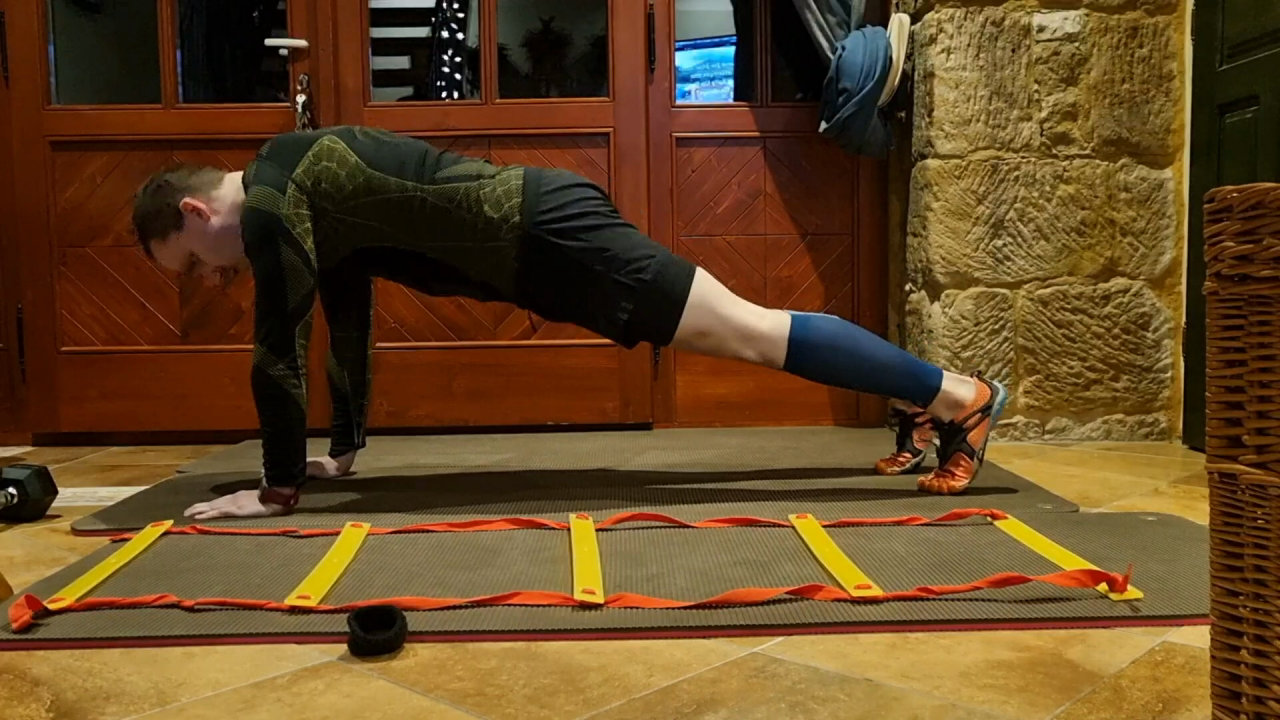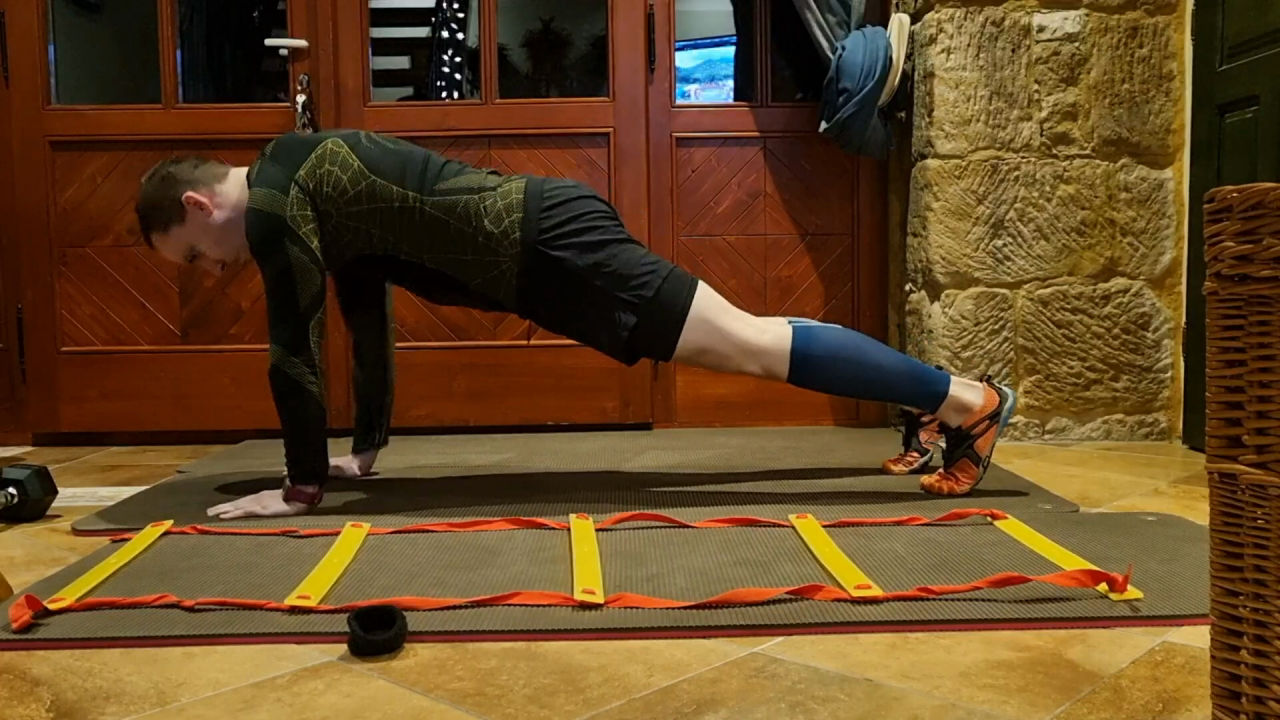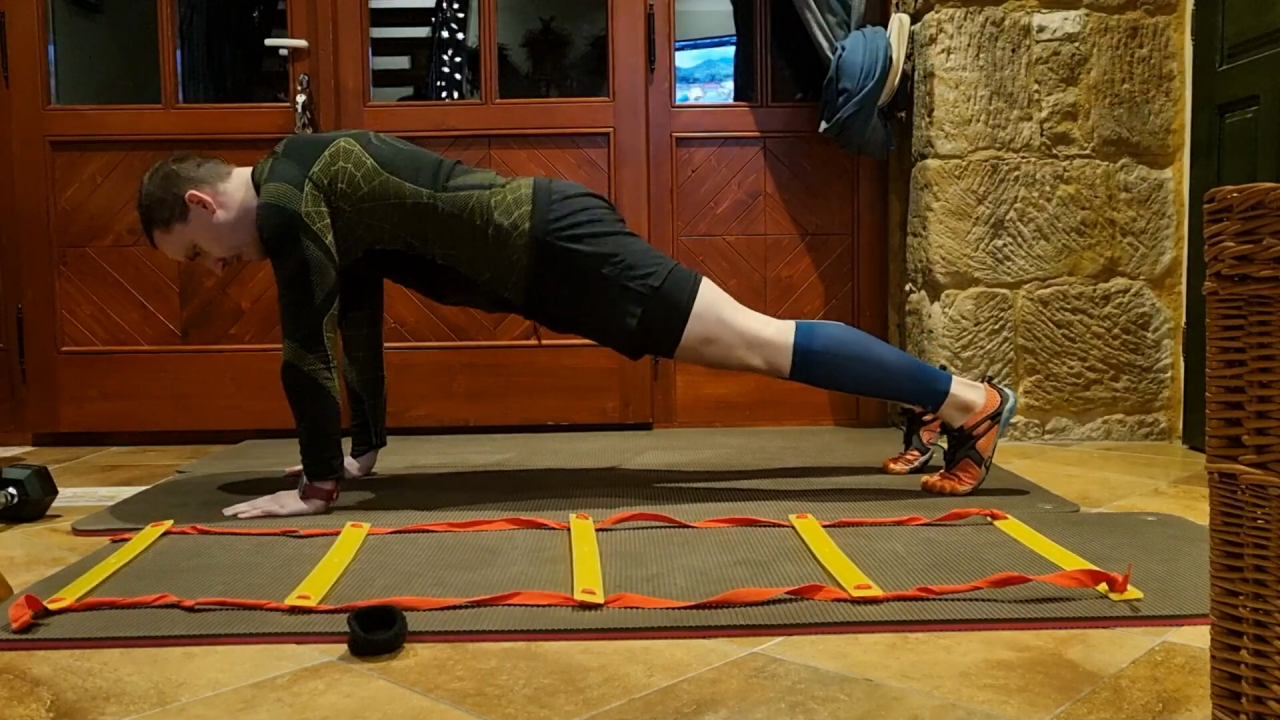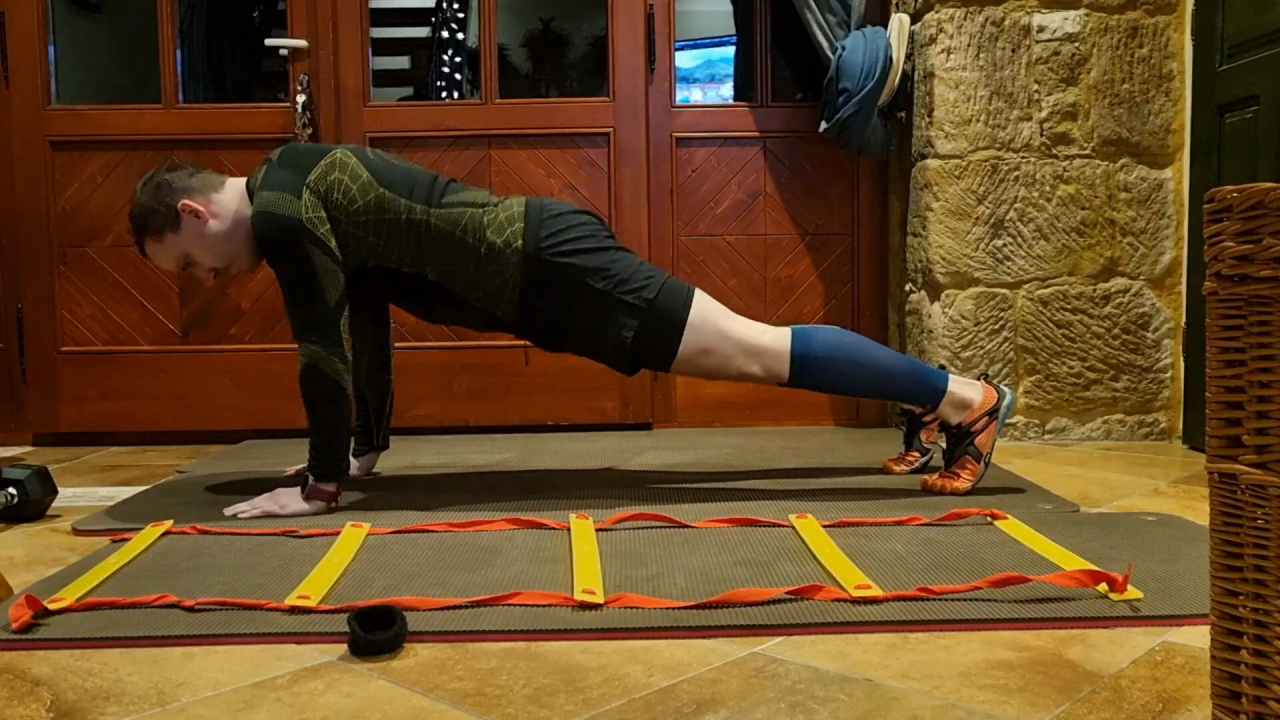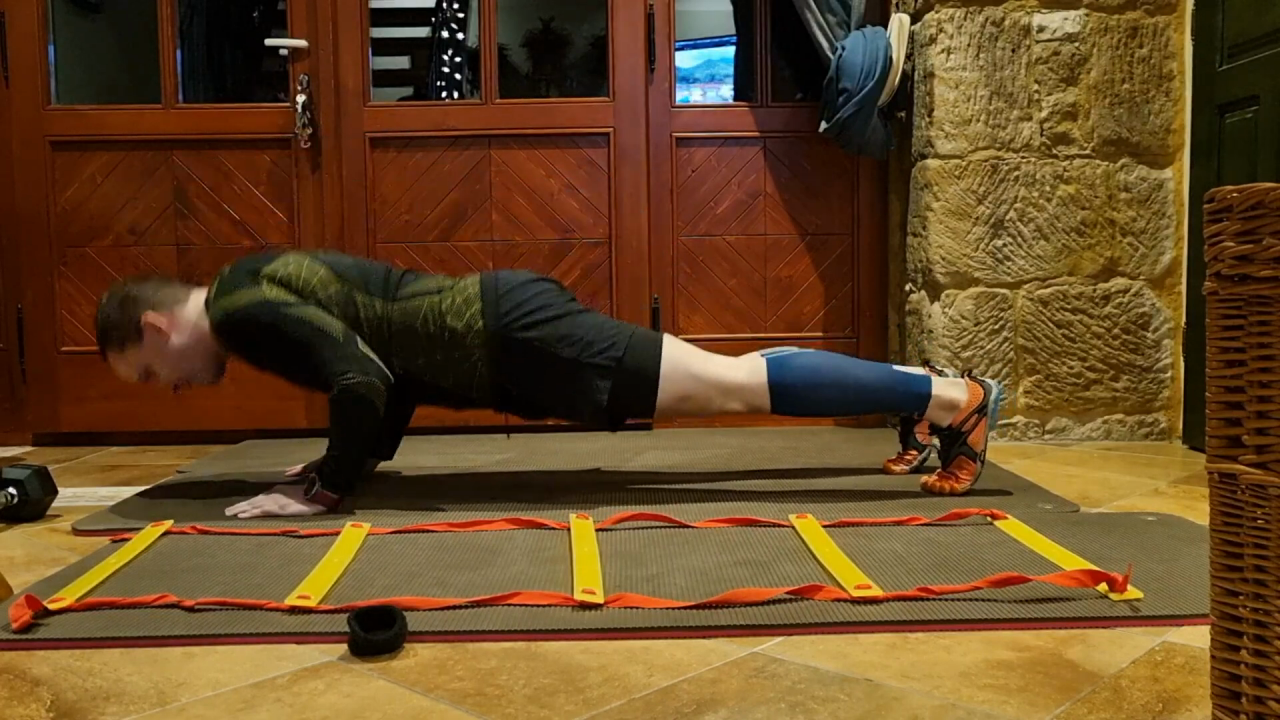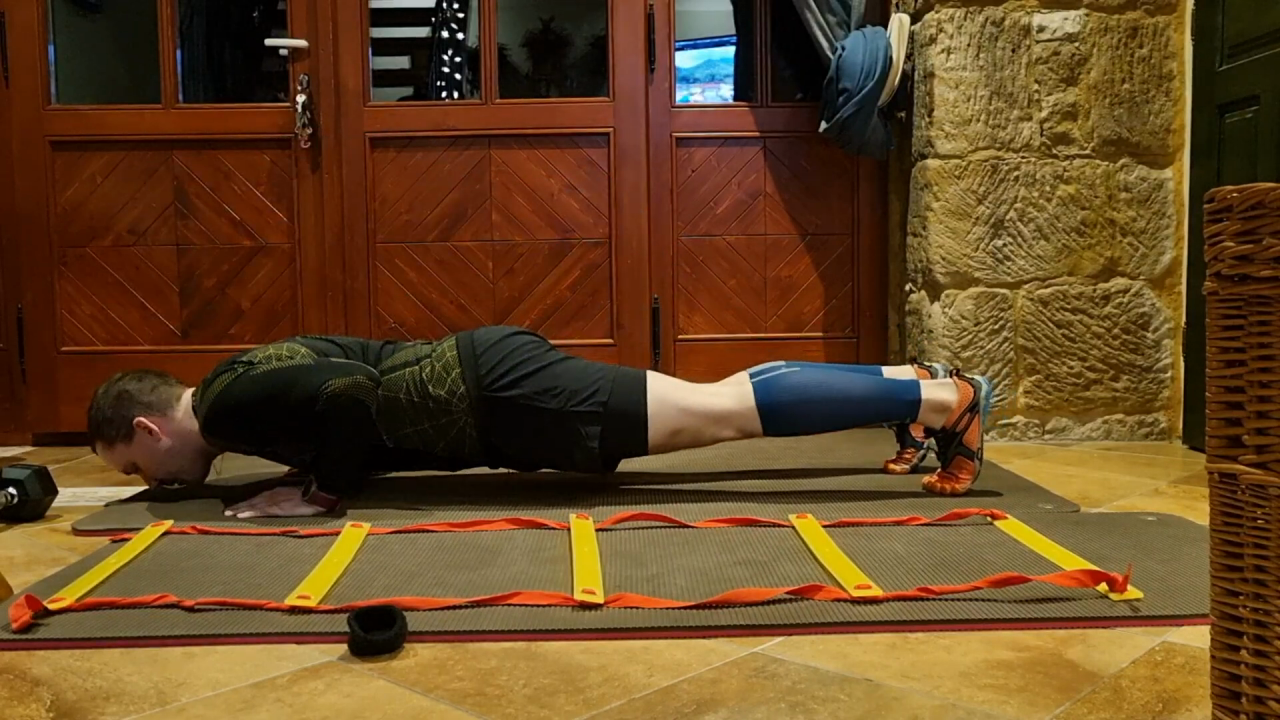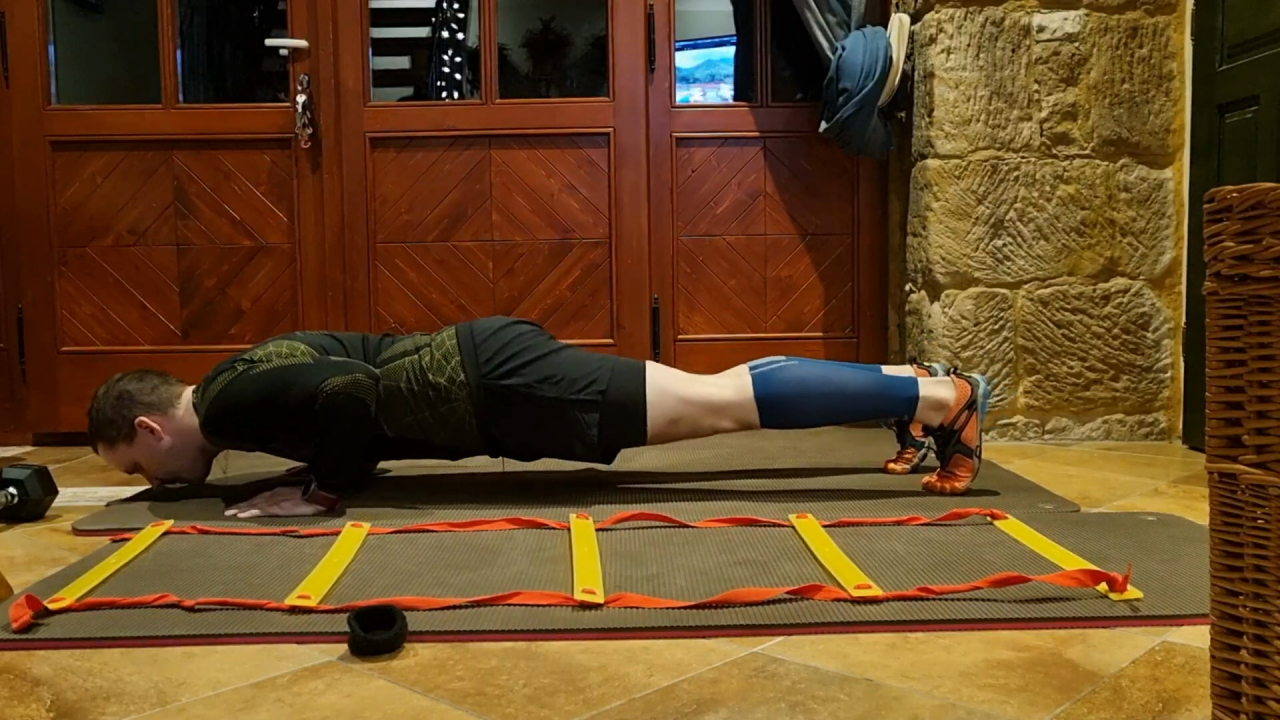
dt=0.5s
person 1, frame 1
left shoulder: (269, 204)
right shoulder: (309, 181)
left elbow: (276, 349)
right elbow: (346, 321)
left wrist: (277, 486)
right wrist: (342, 449)
left hip: (545, 233)
right hip: (540, 220)
left knee: (750, 334)
right knee: (746, 329)
left ankle: (958, 397)
right ankle: (922, 396)
person 1, frame 2
left shoulder: (272, 204)
right shoulder: (309, 177)
left elbow: (293, 351)
right elbow: (365, 311)
left wrist: (300, 486)
right wrist: (365, 448)
left hip: (543, 246)
right hip: (541, 221)
left knee: (750, 347)
right knee: (744, 337)
left ankle: (965, 400)
right ankle: (929, 396)
person 1, frame 3
left shoulder: (283, 203)
right shoulder: (315, 183)
left elbow: (306, 349)
right elbow: (356, 320)
left wrist: (316, 482)
right wrist: (362, 450)
left hip: (551, 244)
right hip: (544, 241)
left knee: (758, 343)
right knee: (752, 343)
left ankle: (967, 400)
right ankle: (932, 397)
person 1, frame 4
left shoulder: (278, 210)
right shoulder: (303, 190)
left elbow: (324, 350)
right elbow: (365, 320)
left wrist: (321, 482)
right wrist: (366, 447)
left hip: (542, 266)
right hip: (537, 255)
left knee: (752, 353)
right knee: (750, 352)
left ankle: (964, 399)
right ankle: (931, 403)
person 1, frame 5
left shoulder: (240, 313)
right shoulder: (256, 288)
left elbow: (364, 380)
left wrist: (325, 488)
right wrist: (356, 456)
left hip: (507, 336)
right hip: (499, 321)
left knee: (732, 387)
right knee: (730, 379)
left ankle: (952, 398)
right ankle: (920, 384)
person 1, frame 6
left shoulder: (227, 402)
right shoulder: (246, 382)
left elbow: (348, 386)
left wrist: (322, 489)
right wrist: (329, 463)
left hip: (492, 393)
right hip: (484, 373)
left knee: (721, 415)
right knee: (717, 400)
left ankle: (943, 397)
right ankle: (911, 385)
person 1, frame 7
left shoulder: (229, 400)
right shoulder: (249, 382)
left elbow: (350, 387)
left wrist: (323, 489)
right wrist: (329, 461)
left hip: (495, 380)
right hip: (486, 369)
left knee: (720, 405)
right knee: (717, 399)
left ankle: (941, 396)
right ankle: (912, 386)
